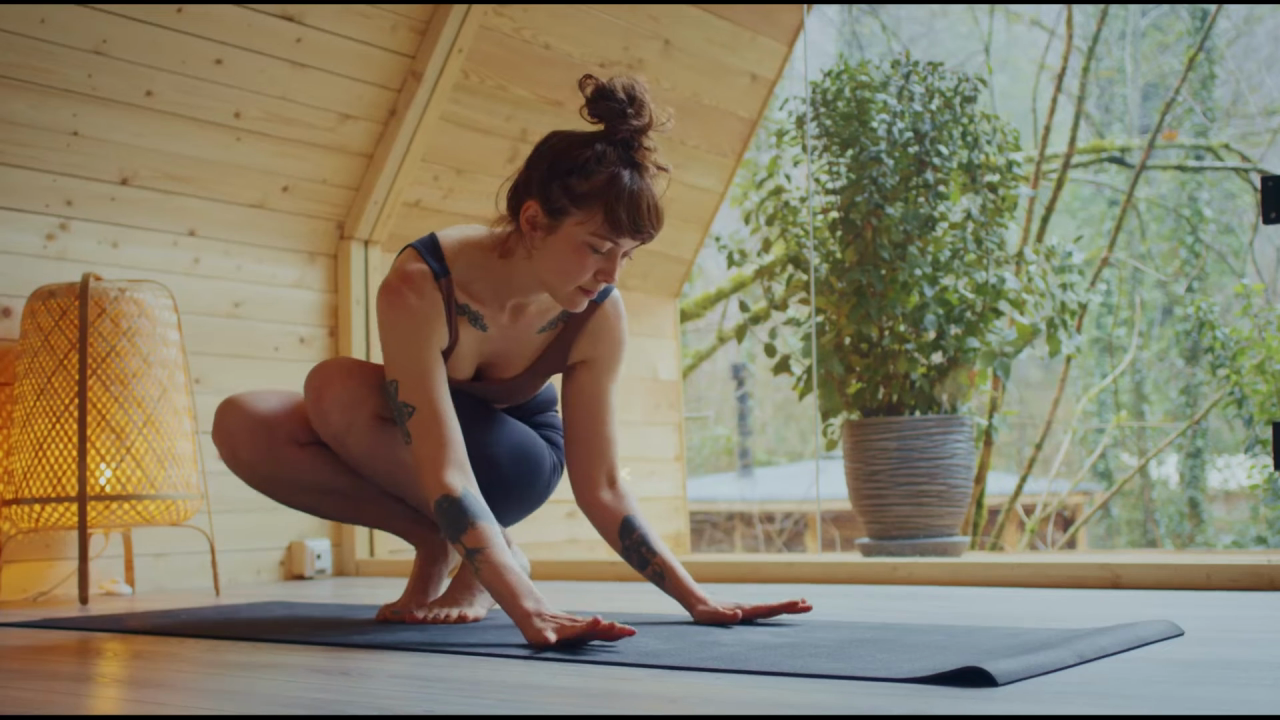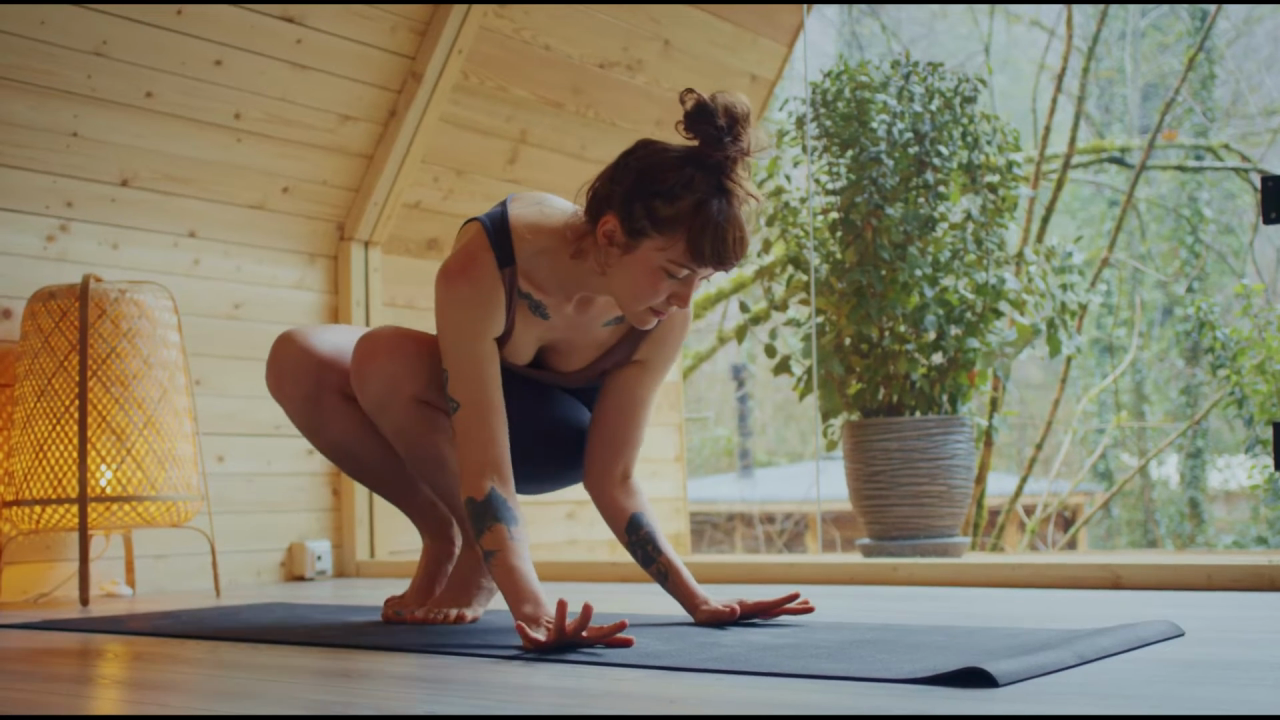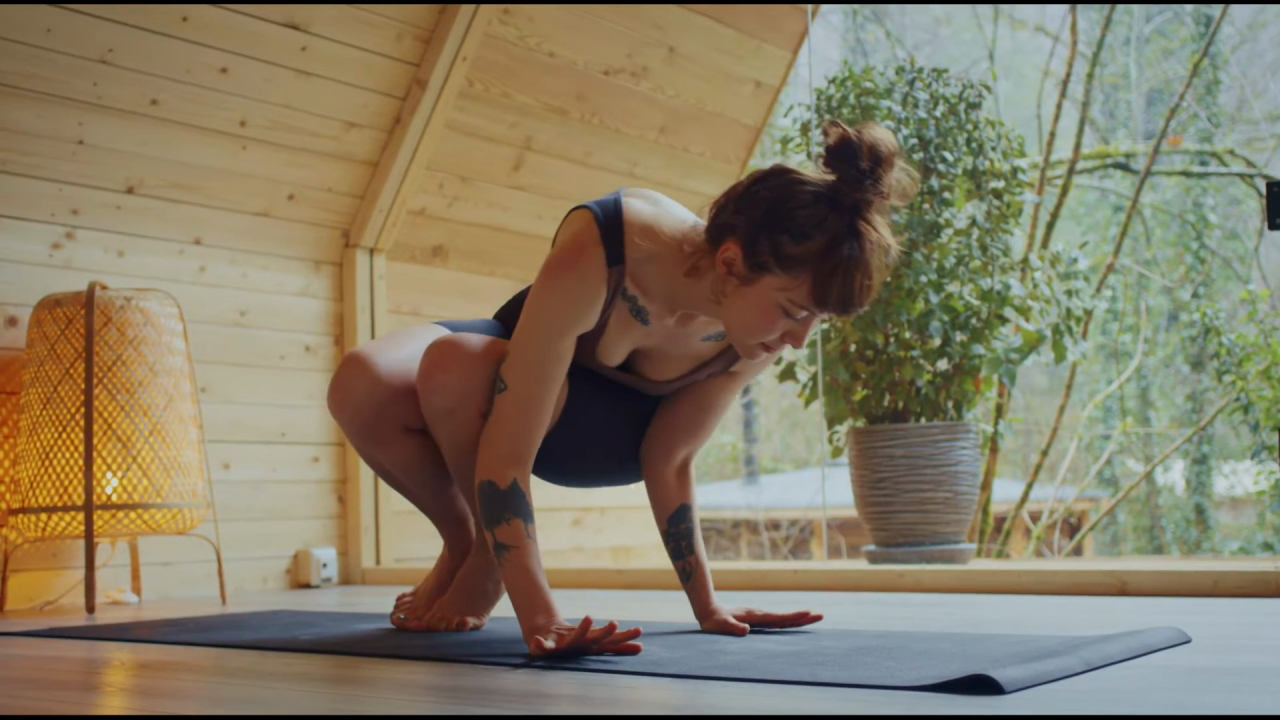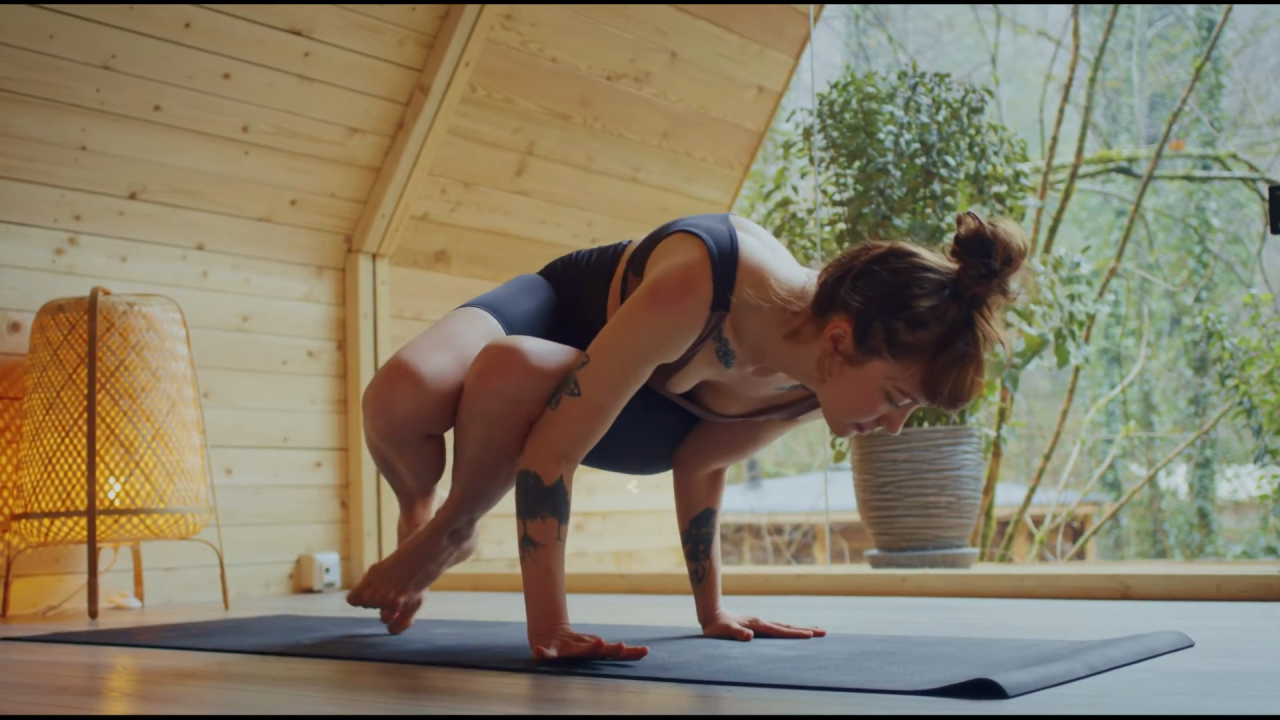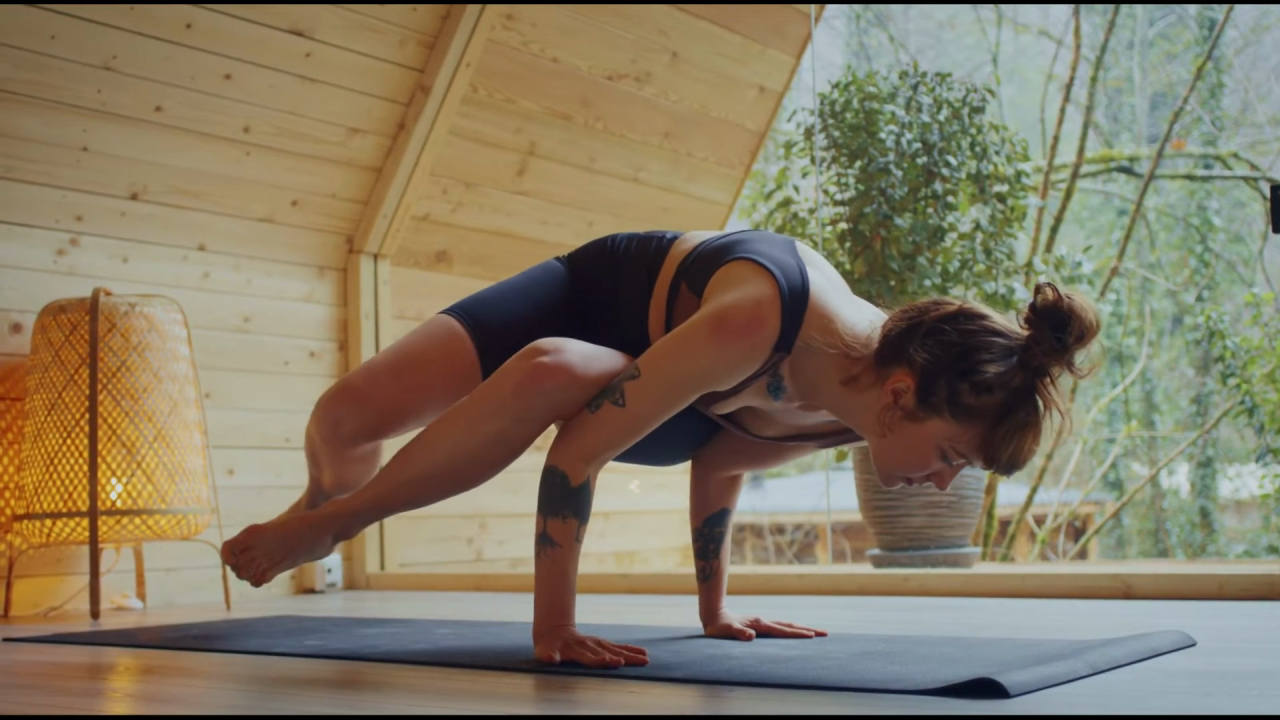
dt=1s
person 1, frame 1
left shoulder: (598, 316)
right shoulder: (417, 288)
left elbow: (600, 488)
right elbow: (446, 475)
left wrist: (696, 599)
right wrist: (529, 610)
left hip: (520, 458)
right hip: (410, 457)
left knee: (335, 390)
right knee: (242, 426)
left ankle: (489, 556)
right ankle: (433, 542)
person 1, frame 2
left shoulder: (664, 322)
right shoulder: (481, 267)
left elbow: (613, 480)
right elbow: (486, 471)
left wrist: (696, 600)
right wrist: (534, 613)
left hip: (560, 433)
right hip: (452, 409)
left knee: (385, 365)
right knee: (297, 361)
left ankle: (480, 553)
right ankle: (441, 537)
person 1, frame 3
left shoulder: (756, 324)
right shoulder: (593, 257)
left elbow: (668, 463)
right elbow: (506, 454)
left wrist: (707, 605)
right wrist: (540, 618)
left hip: (606, 432)
right hip: (518, 362)
right knee: (362, 384)
left ankle: (490, 560)
right ankle: (465, 544)
person 1, frame 4
left shoulder: (821, 379)
right shoulder: (693, 289)
left elbow: (701, 465)
right elbow: (551, 446)
left wrist: (711, 609)
right wrist: (548, 625)
left hip: (646, 407)
right hip: (558, 309)
right knee: (400, 396)
left ankle: (453, 532)
right ankle: (425, 526)
person 1, frame 5
left shoulder: (862, 403)
right shoulder: (755, 321)
left elbow: (719, 463)
right elbow: (577, 447)
left wrist: (715, 609)
right wrist: (554, 624)
left hip: (665, 392)
right hip: (593, 292)
right knee: (350, 414)
left ankle: (340, 523)
right ankle: (327, 508)
